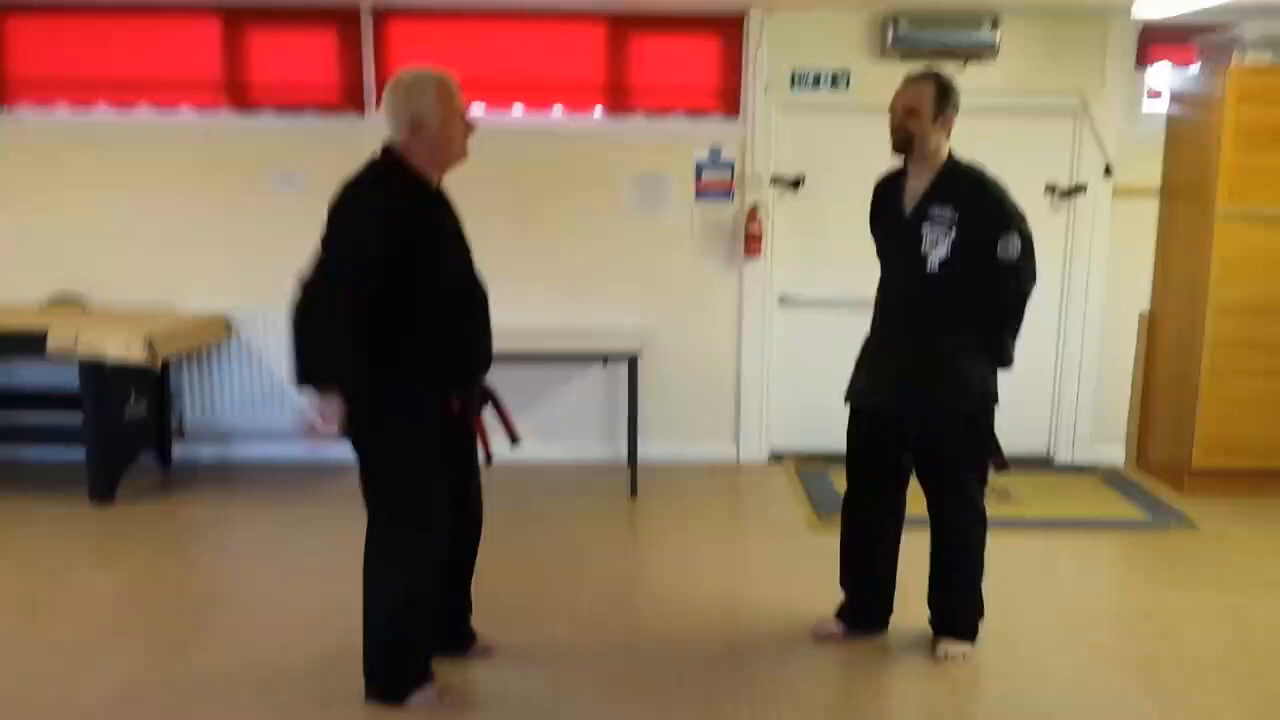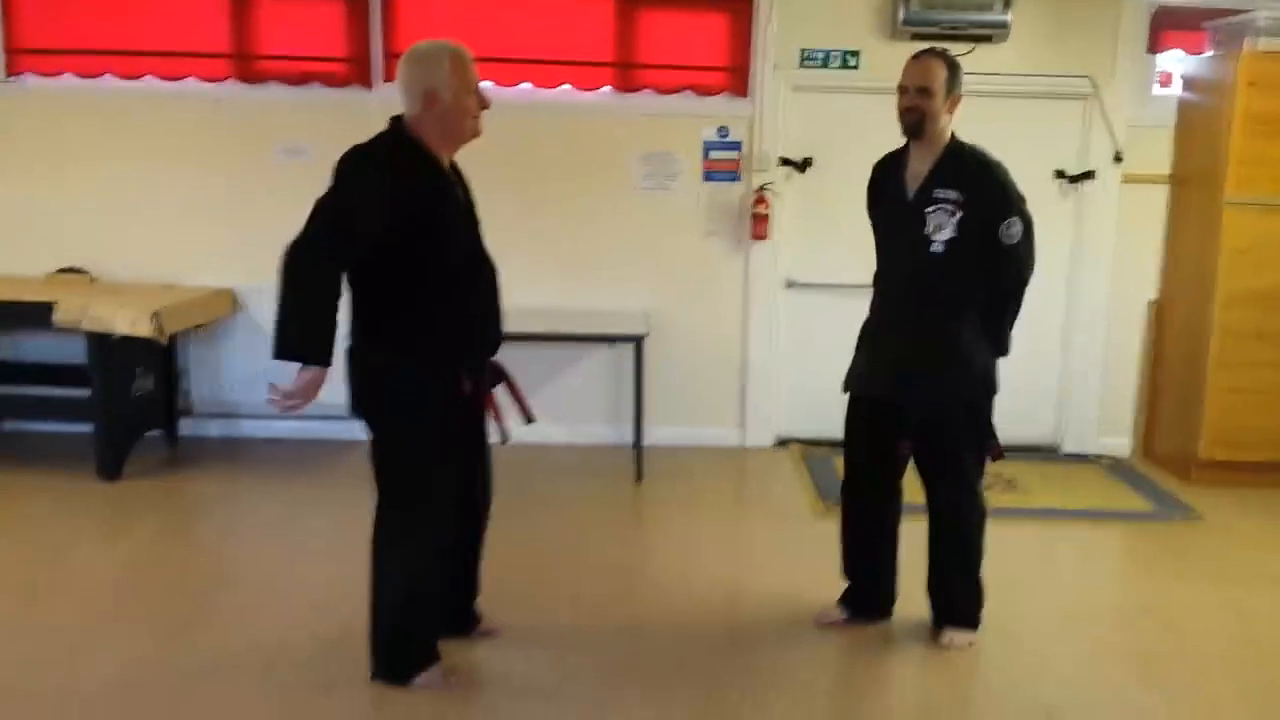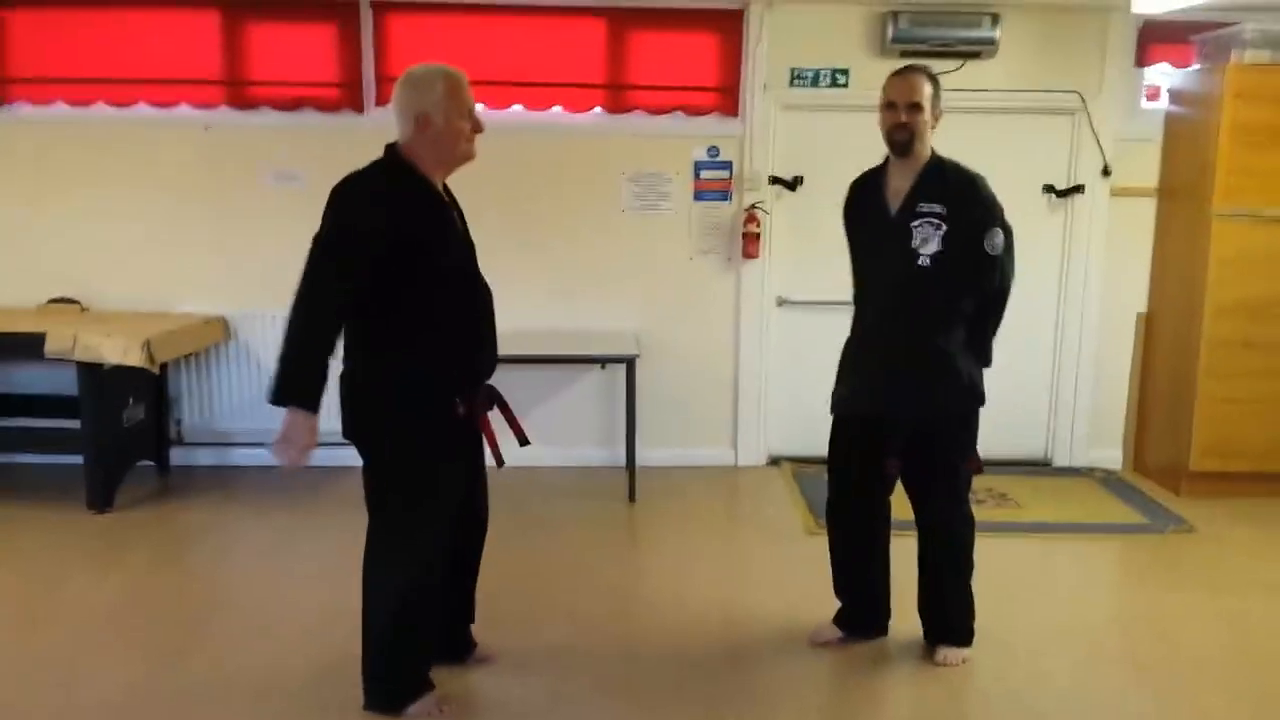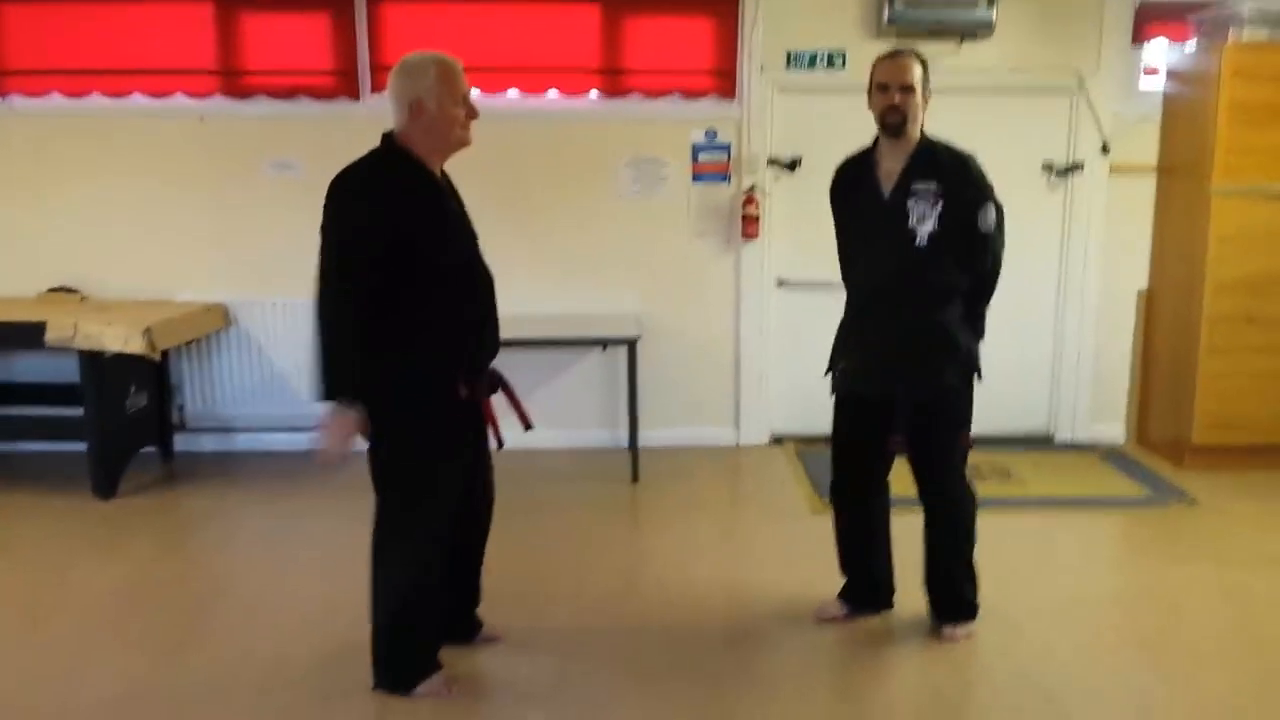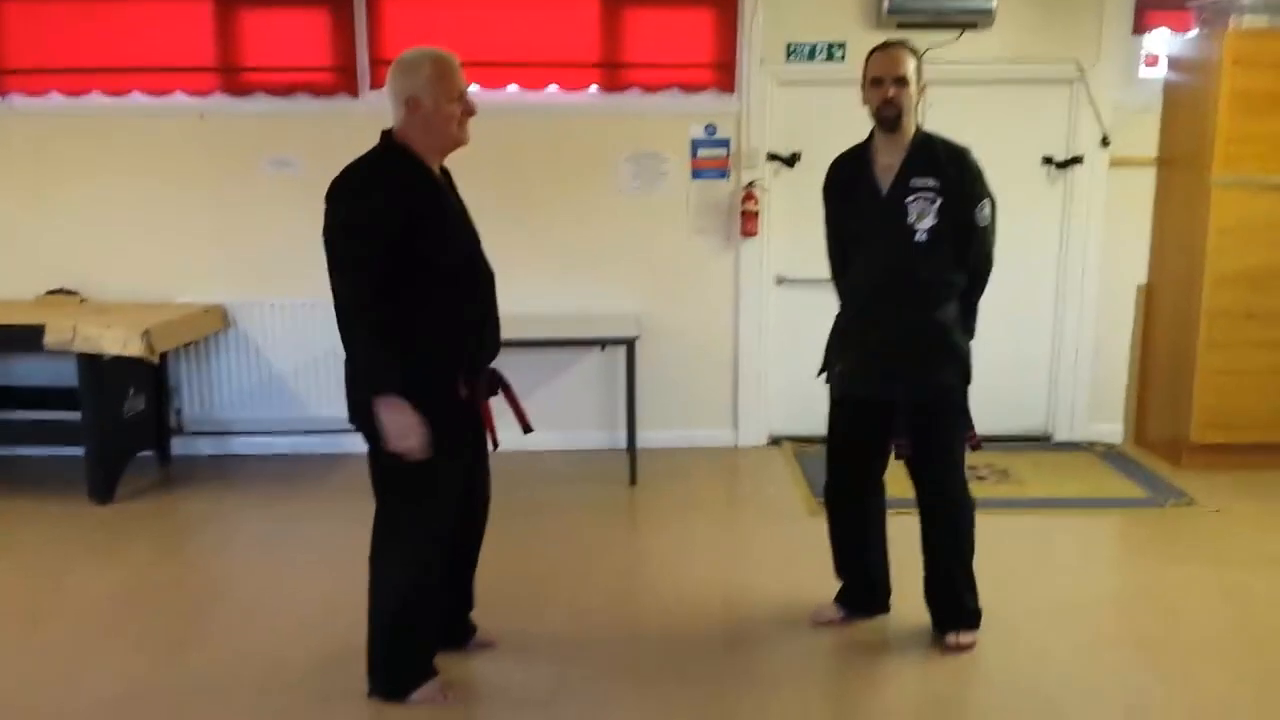
dt=0.1s
person 1, frame 1
left shoulder: (421, 191)
right shoulder: (375, 198)
right elbow: (330, 290)
right wrist: (331, 386)
left hip: (442, 394)
right hip: (397, 401)
left knee: (458, 516)
right knee: (408, 530)
left ankle: (448, 629)
right ankle: (395, 672)
person 1, frame 2
left shoulder: (434, 166)
right shoulder: (378, 170)
right elbow: (316, 256)
right wrist: (311, 359)
left hip: (452, 373)
right hip: (408, 379)
left knee: (465, 496)
right knee: (417, 509)
left ankle: (451, 611)
right ankle: (401, 653)
person 1, frame 3
left shoulder: (432, 191)
right shoulder: (372, 197)
right elbow: (324, 299)
right wrist: (302, 403)
left hip: (448, 397)
right hip: (399, 402)
left knee: (463, 521)
right knee: (408, 535)
left ankle: (447, 636)
person 1, frame 4
left shoulder: (430, 180)
right shoulder: (371, 187)
right elbow: (341, 296)
right wrist: (344, 399)
left hip: (453, 384)
right hip: (405, 389)
left knee: (468, 504)
right knee: (414, 519)
left ankle: (454, 617)
right ankle: (401, 663)
person 1, frame 5
left shoulder: (432, 176)
right shoulder: (370, 186)
right elbow: (361, 301)
left wrist: (474, 346)
right wrist: (387, 396)
left hip: (452, 382)
right hip: (408, 393)
left knee: (464, 508)
right knee: (414, 523)
left ankle: (448, 622)
right ankle: (398, 669)
person 2, frame 1
left shoulder: (982, 197)
right shoulder: (886, 193)
left elbow: (1015, 283)
left wrist: (980, 358)
right wrist: (894, 341)
left hip: (956, 379)
right hip: (886, 367)
left knee: (955, 504)
right knee: (868, 492)
left ankle: (956, 622)
right ankle: (864, 609)
person 2, frame 2
left shoulder: (985, 179)
right shoulder: (884, 175)
left elbow: (1014, 268)
left wrist: (979, 344)
right wrist: (892, 326)
left hip: (955, 364)
right hip: (884, 353)
left knee: (953, 492)
right knee: (865, 480)
left ankle: (957, 611)
right ankle: (867, 596)
person 2, frame 3
left shoulder: (966, 193)
right shoulder: (862, 194)
left elbow: (994, 284)
left wrist: (960, 355)
right wrist: (876, 342)
left hip: (941, 378)
right hip: (869, 368)
left knee: (942, 507)
right knee: (851, 497)
left ankle: (950, 629)
right ankle: (861, 614)
person 2, frame 4
left shoulder: (957, 173)
right shoulder: (850, 177)
left elbow: (985, 262)
left wrist: (955, 331)
right wrist: (871, 323)
left hip: (937, 356)
right hip: (865, 349)
left knee: (944, 484)
right knee: (854, 477)
left ankle: (954, 605)
right ankle: (866, 589)
person 2, frame 5
left shoulder: (954, 166)
right shoulder: (844, 173)
left elbow: (977, 260)
left wrist: (944, 326)
right wrist: (865, 320)
left hip: (934, 355)
right hip: (860, 350)
left knee: (942, 487)
right knee: (849, 481)
left ankle: (956, 613)
right ankle: (862, 593)
